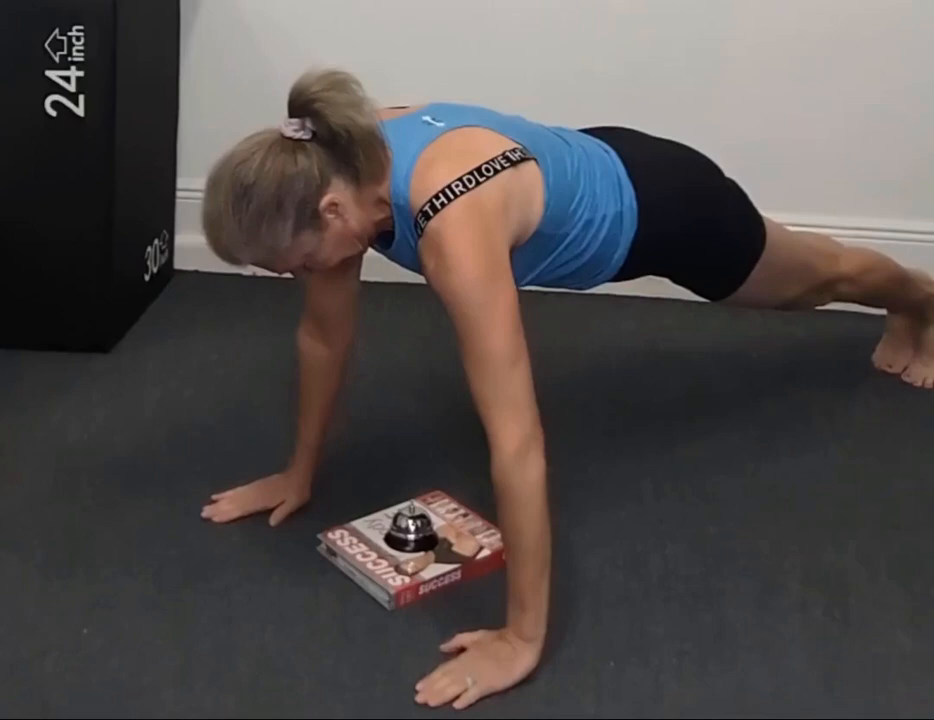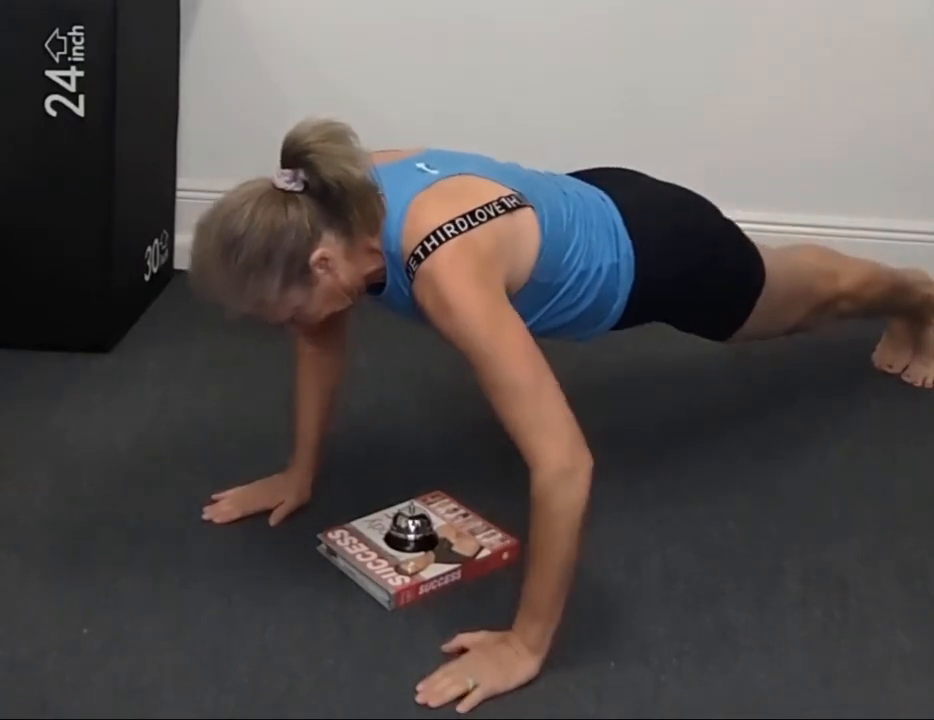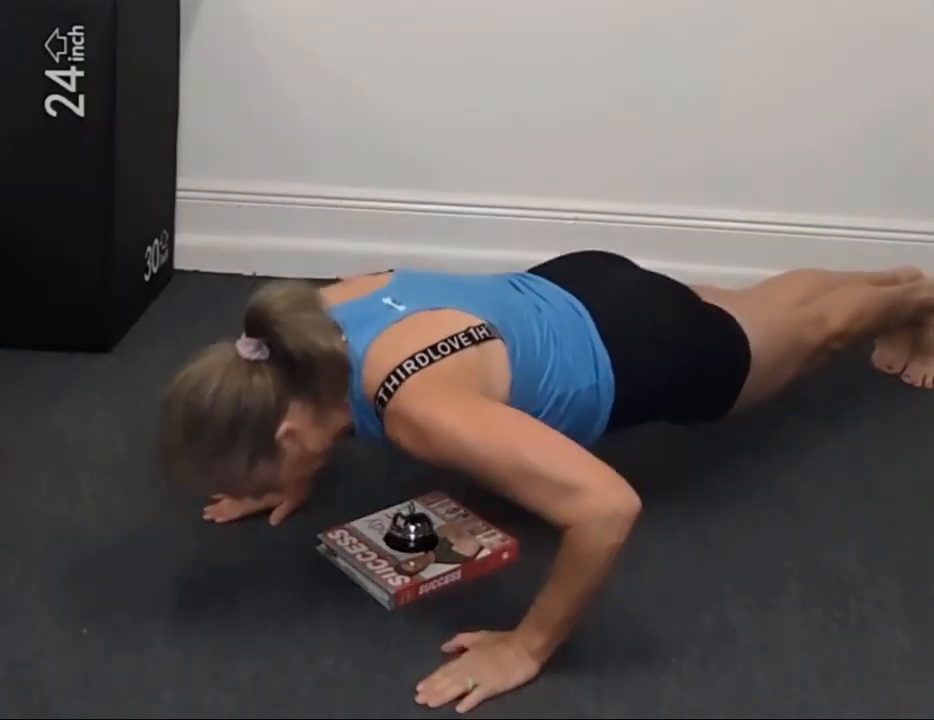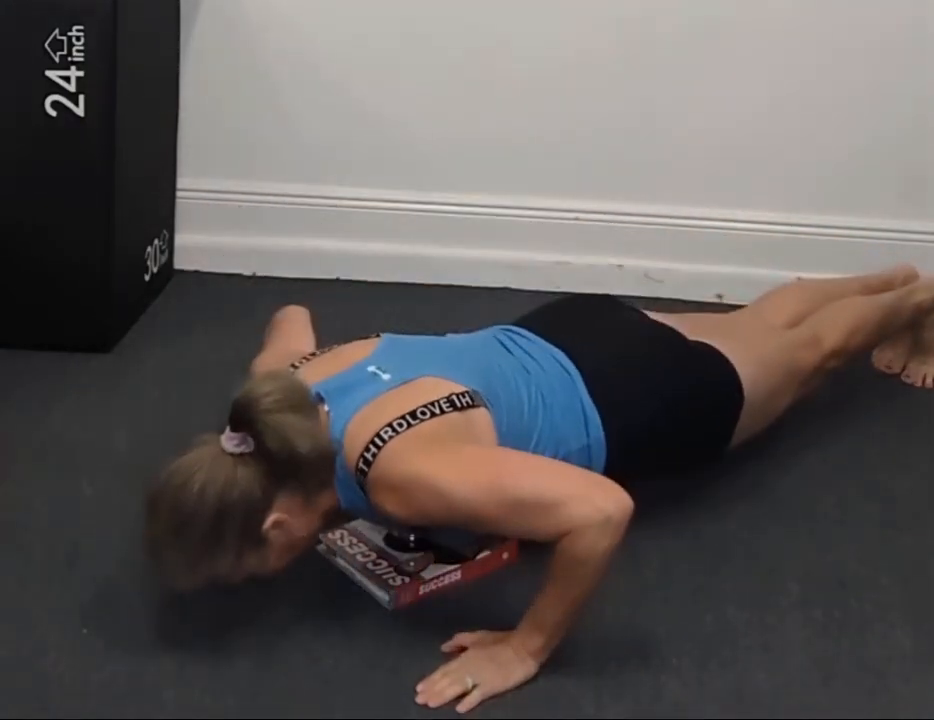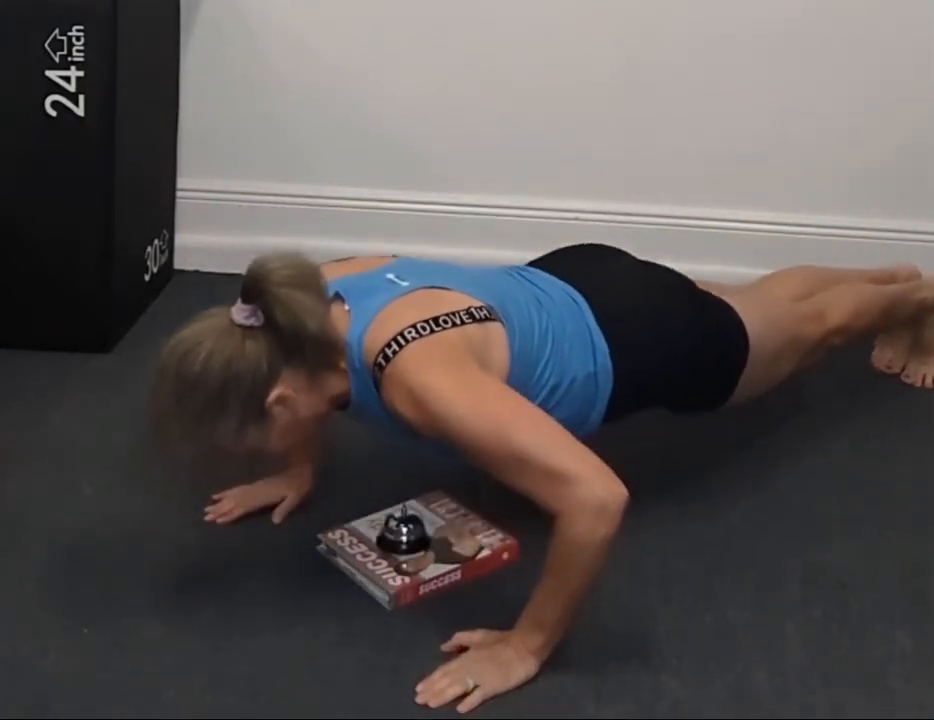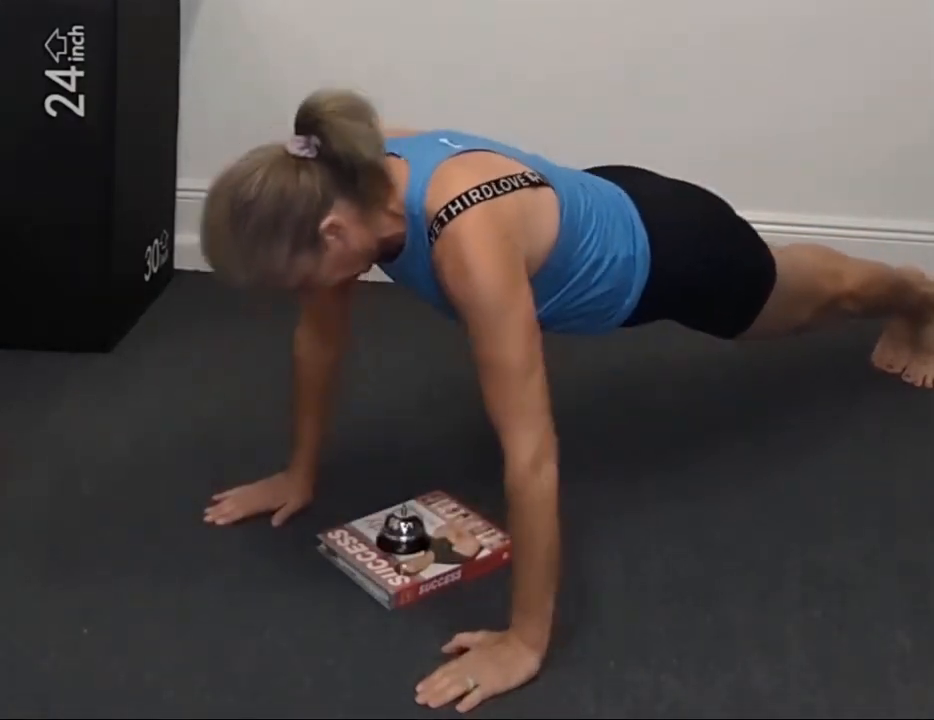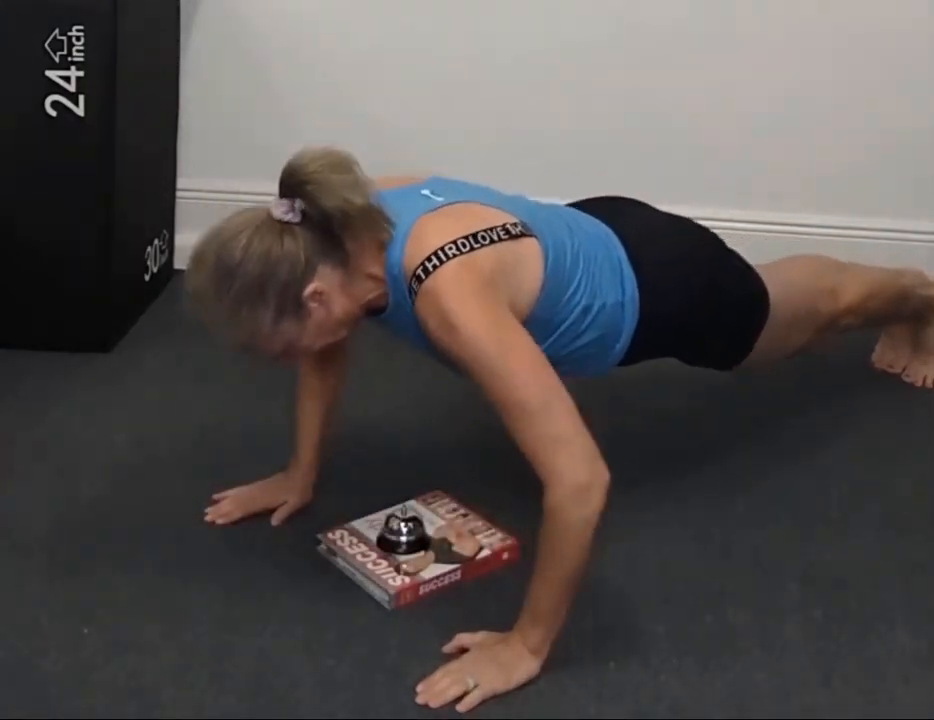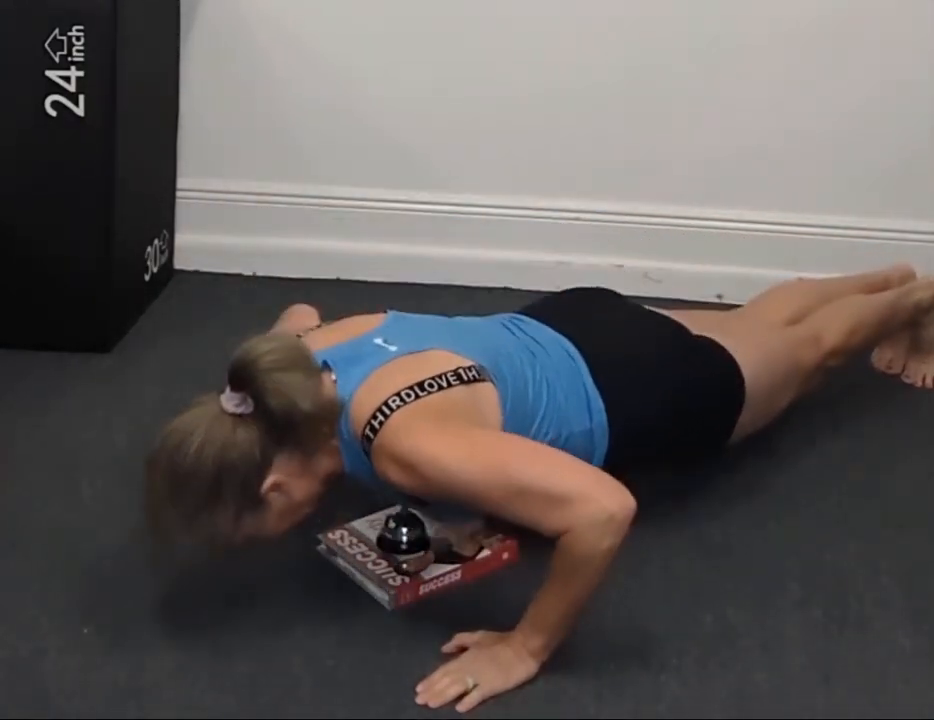
dt=0.4s
person 1, frame 1
left shoulder: (453, 228)
right shoulder: (339, 164)
left elbow: (517, 445)
right elbow: (323, 333)
left wrist: (521, 639)
right wrist: (298, 475)
left hip: (661, 207)
right hip: (597, 177)
left knee: (816, 277)
right knee: (795, 296)
person 1, frame 2
left shoulder: (445, 273)
right shoulder: (337, 203)
left elbow: (564, 464)
right elbow: (325, 331)
left wrist: (527, 644)
right wrist: (301, 471)
left hip: (658, 254)
right hip: (592, 213)
left knee: (821, 293)
right knee: (797, 290)
person 1, frame 3
left shoulder: (416, 411)
right shoulder: (306, 324)
left elbow: (611, 507)
left wrist: (527, 647)
right wrist: (294, 480)
left hip: (633, 356)
right hip: (568, 298)
left knee: (814, 328)
right knee: (759, 303)
person 1, frame 4
left shoulder: (401, 470)
right shoulder: (293, 395)
left elbow: (603, 509)
right elbow: (292, 315)
left wrist: (525, 647)
right wrist: (292, 476)
left hip: (626, 406)
right hip: (558, 340)
left knee: (805, 350)
right knee: (753, 324)
person 1, frame 5
left shoulder: (418, 377)
right shoulder: (310, 305)
left elbow: (599, 498)
left wrist: (525, 647)
right wrist: (300, 474)
left hip: (638, 345)
right hip: (569, 288)
left knee: (813, 326)
right knee: (758, 296)
person 1, frame 6
left shoulder: (469, 240)
right shoulder: (351, 182)
left elbow: (532, 453)
right elbow: (318, 336)
left wrist: (525, 643)
right wrist: (300, 477)
left hip: (672, 253)
right hip: (609, 216)
left knee: (822, 296)
right knee: (801, 298)
person 1, frame 7
left shoulder: (450, 300)
right shoulder: (342, 227)
left elbow: (581, 478)
right elbow: (329, 334)
left wrist: (527, 644)
right wrist: (302, 469)
left hip: (662, 291)
right hip: (594, 239)
left knee: (823, 304)
right knee: (777, 280)
person 1, frame 8
left shoulder: (403, 445)
right shoulder: (300, 362)
left elbow: (606, 510)
left wrist: (525, 649)
right wrist: (296, 457)
left hip: (630, 397)
right hip: (564, 331)
left knee: (808, 346)
right knee: (751, 321)
